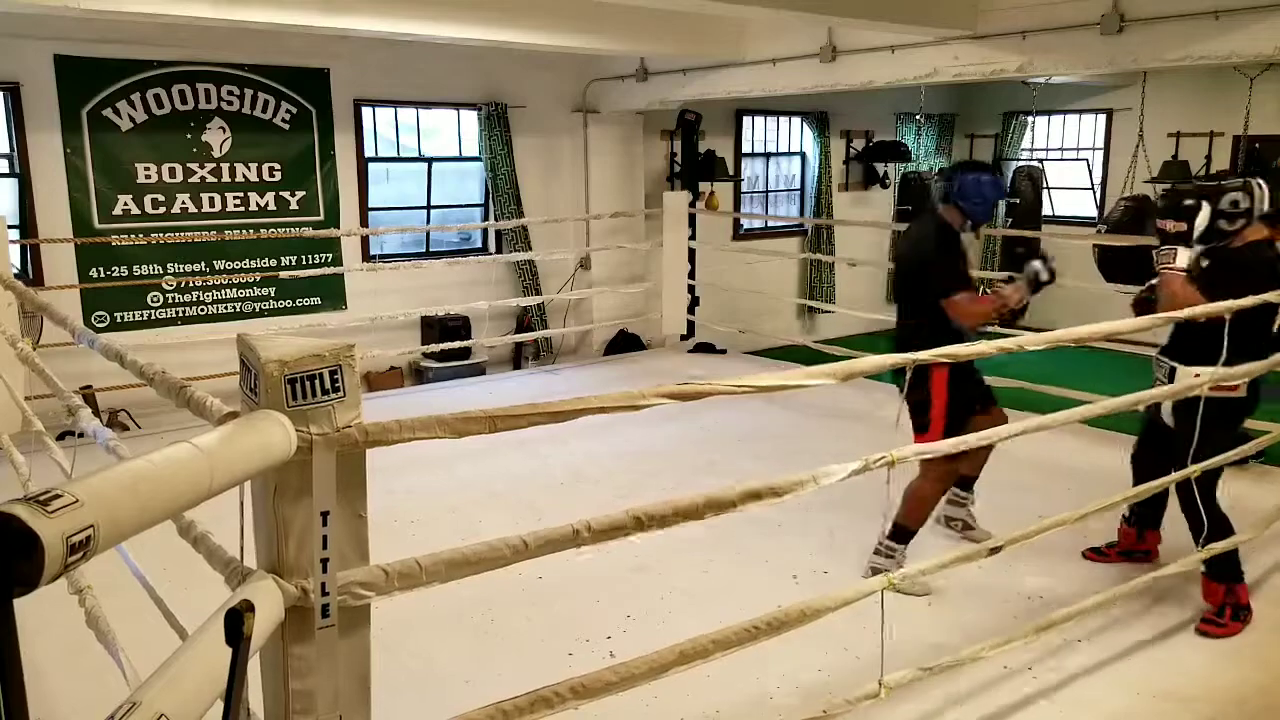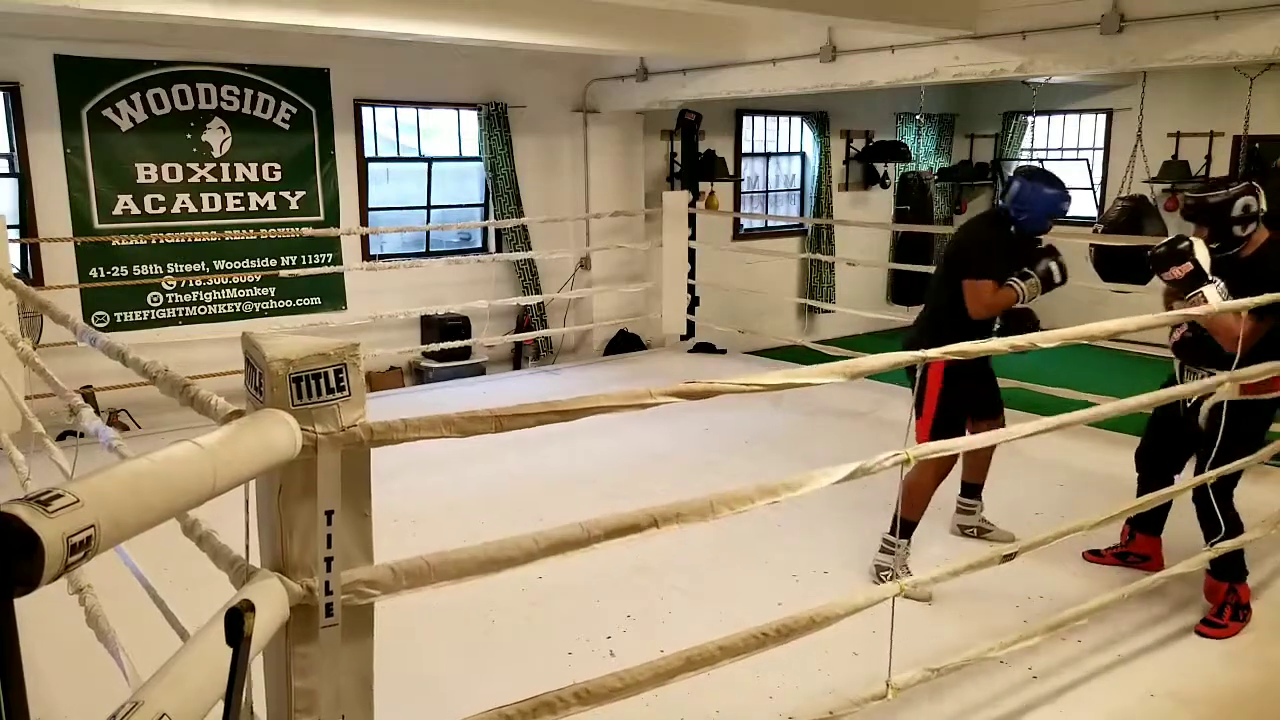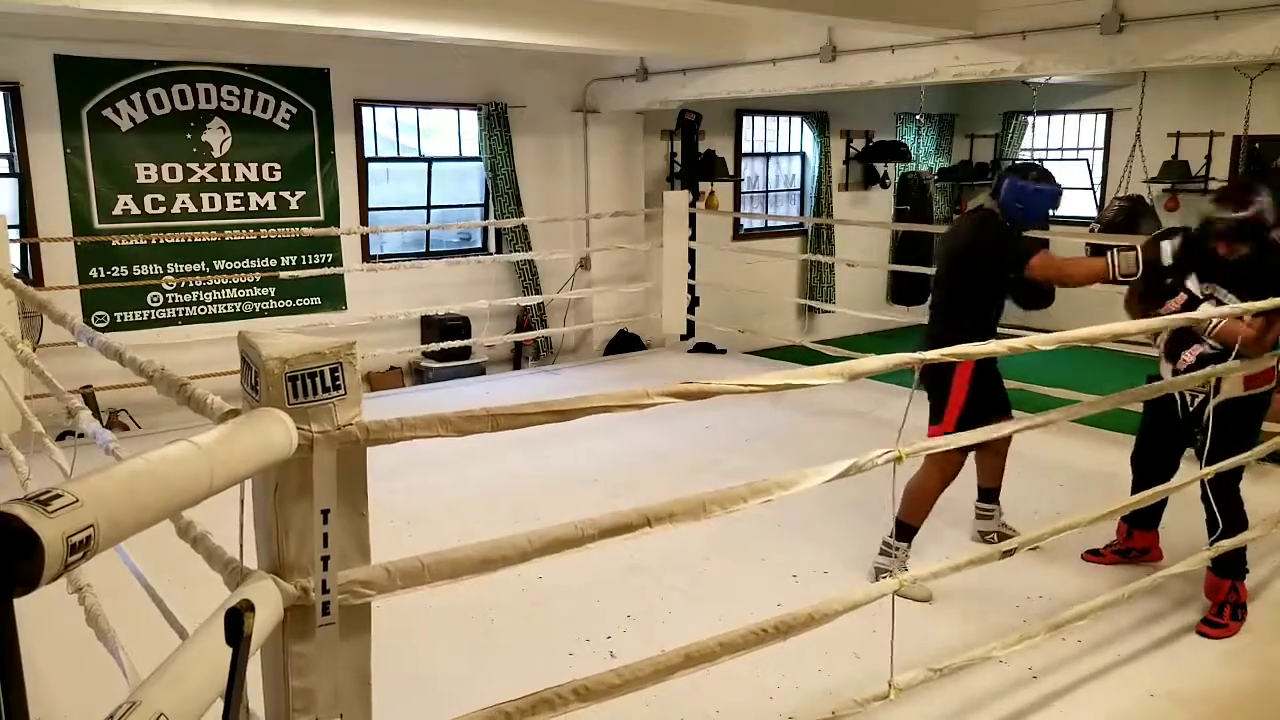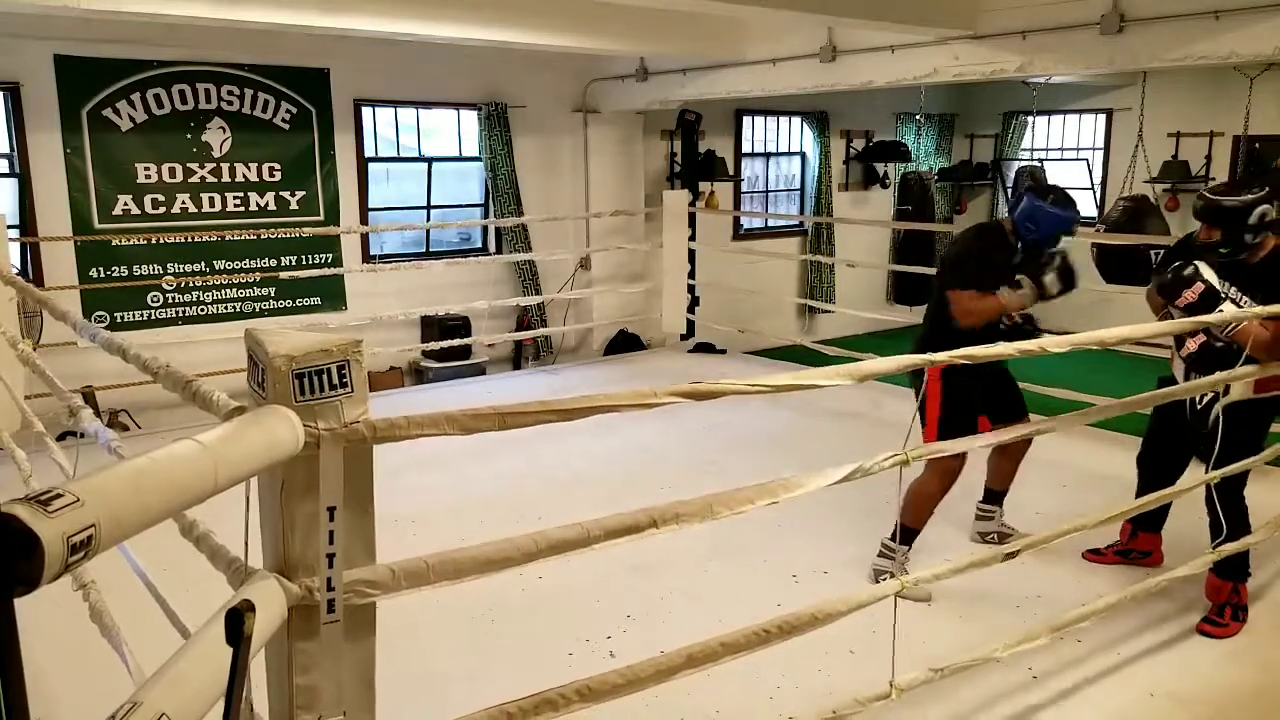
dt=0.7s
person 1, frame 1
right shoulder: (1232, 248)
left elbow: (1178, 305)
right elbow: (1174, 298)
left wrist: (1176, 240)
right wrist: (1153, 292)
left hip: (1214, 395)
right hip: (1182, 383)
left knee: (1193, 488)
right knee: (1148, 459)
left ankle: (1230, 595)
right ankle: (1139, 540)
person 1, frame 2
right shoulder: (1219, 250)
left elbow: (1236, 339)
right elbow: (1174, 298)
left wrist: (1196, 283)
right wrist: (1182, 323)
left hip: (1242, 395)
right hip: (1193, 379)
left knee: (1210, 488)
right knee: (1153, 458)
left ankle: (1232, 593)
right ankle: (1141, 545)
person 1, frame 3
right shoulder: (1182, 248)
right elbow: (1135, 303)
left wrist: (1195, 308)
right wrist: (1171, 328)
left hip: (1235, 391)
right hip: (1177, 377)
left knee: (1218, 485)
right knee: (1149, 461)
left ankle: (1229, 588)
right ankle: (1138, 540)
person 1, frame 4
right shoulder: (1195, 248)
right elbow: (1158, 295)
left wrist: (1214, 305)
right wrist: (1184, 330)
left hip: (1243, 396)
right hip: (1189, 378)
left knee: (1222, 489)
right knee: (1155, 463)
left ankle: (1231, 591)
right ankle: (1142, 542)
person 2, frame 1
left shoulder: (927, 231)
right shoulder: (939, 243)
right elbow: (969, 316)
left wrist: (1002, 295)
right wrist: (1024, 284)
left hip: (941, 355)
right hip: (928, 364)
left knee: (989, 419)
right knee: (939, 463)
left ankle: (956, 509)
right ankle: (885, 556)
person 2, frame 2
left shoulder: (1009, 234)
right shoulder: (983, 235)
right elbow: (980, 305)
left wrist: (1025, 293)
right wrist: (1037, 280)
left hip: (967, 347)
right hip: (938, 351)
left knee: (989, 426)
right knee: (938, 454)
left ankle: (968, 515)
right ankle: (890, 553)
person 2, frame 3
left shoulder: (979, 225)
right shoulder: (991, 233)
right elbow: (1058, 270)
left wrist: (1023, 289)
right wrist: (1137, 259)
left hip: (968, 352)
right hip: (953, 359)
left knee: (997, 431)
right knee: (946, 457)
left ankle: (987, 520)
right ankle: (891, 554)
person 2, frame 4
left shoulder: (1011, 243)
right shoulder: (978, 244)
right elbow: (966, 313)
left wrist: (1009, 310)
right wrist: (1032, 287)
left hip: (981, 356)
right hip: (944, 361)
right knee: (945, 466)
left ankle: (988, 521)
right ankle: (889, 557)
